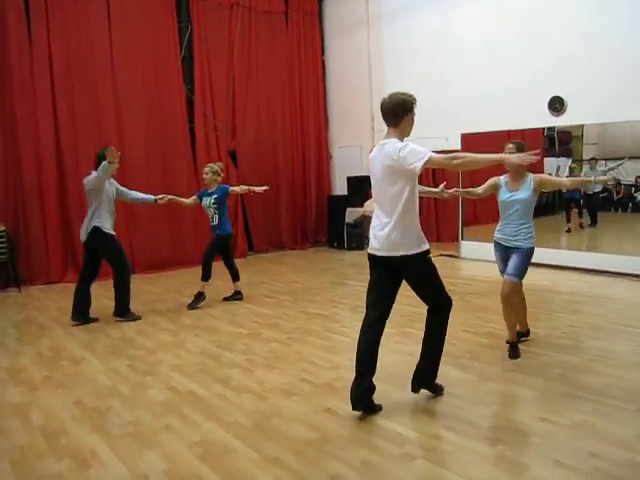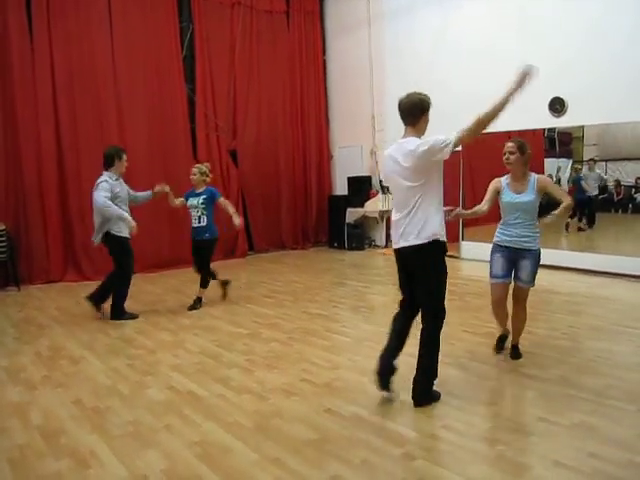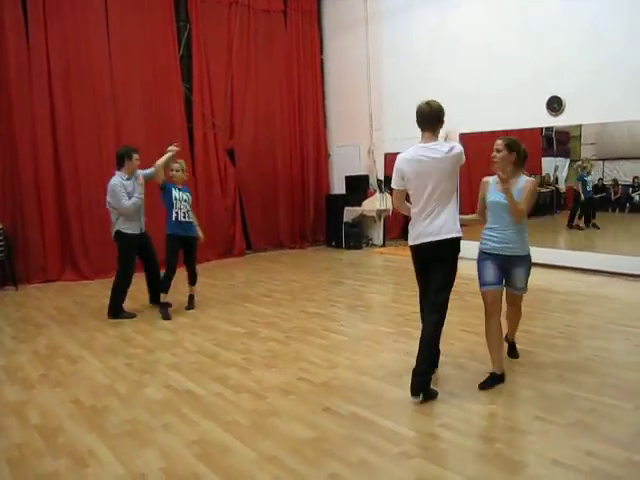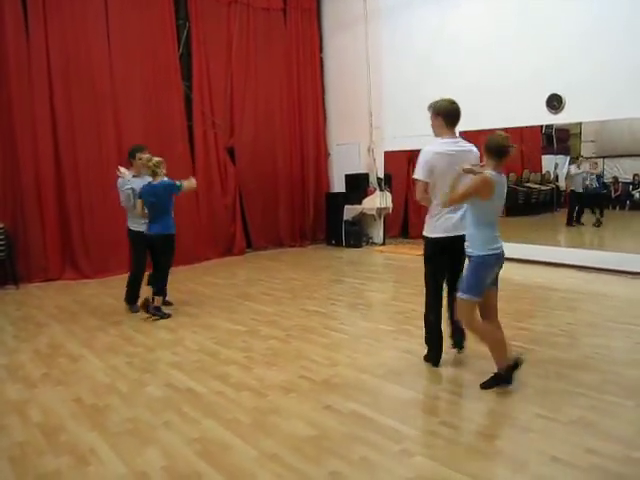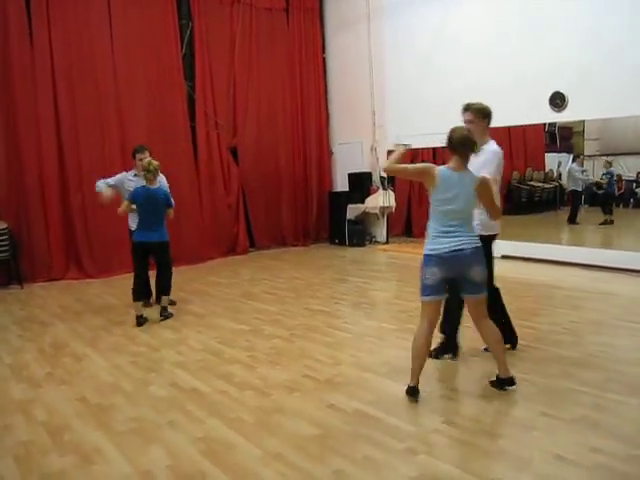
dt=0.3s
person 1, frame 1
left shoulder: (376, 154)
right shoulder: (403, 151)
right elbow: (452, 162)
right wrist: (504, 158)
left hip: (379, 250)
right hip: (408, 249)
left knee: (374, 318)
right knee: (440, 306)
left ankle: (361, 392)
right ankle: (424, 377)
person 1, frame 2
left shoulder: (389, 155)
right shoulder: (428, 148)
right elbow: (475, 127)
right wrist: (513, 89)
left hip: (401, 242)
right hip: (427, 240)
left knee: (408, 306)
right knee: (432, 314)
left ankle: (386, 363)
right ankle: (423, 389)
person 1, frame 3
left shoulder: (404, 159)
right shoulder: (454, 152)
left elbow: (398, 204)
right wrist: (446, 140)
left hip: (418, 239)
right hip: (447, 237)
left knee: (427, 301)
right knee: (437, 305)
left ankle: (428, 361)
right ankle: (421, 377)
person 1, frame 4
left shoulder: (430, 153)
right shoulder: (472, 152)
left elbow: (421, 196)
left wrist: (436, 203)
left hip: (436, 232)
right hip: (463, 231)
left knee: (433, 292)
right knee: (456, 286)
left ankle: (434, 350)
right ankle: (457, 336)
person 1, frame 5
left shoulder: (492, 152)
right shoulder: (475, 153)
left hip: (481, 227)
right hip: (481, 227)
left knee: (456, 281)
right knee: (484, 283)
left ankle: (449, 342)
right ankle: (507, 334)
person 2, frame 1
left shoulder: (535, 180)
right shoulder: (497, 182)
left elbow: (565, 182)
right elbow: (480, 191)
left wrist: (593, 180)
right wrist: (461, 192)
left hip: (522, 245)
right hip: (501, 242)
left knee: (507, 293)
right knee: (514, 291)
left ankle: (513, 340)
right ankle: (523, 329)
person 2, frame 2
left shoulder: (539, 181)
right shoulder: (498, 183)
left elbow: (567, 200)
right elbow: (483, 208)
left wrist: (556, 214)
right wrist: (463, 212)
left hip: (528, 248)
right hip: (503, 246)
left knee: (520, 299)
right knee: (497, 299)
left ankle: (515, 342)
right ankle: (503, 331)
person 2, frame 3
left shoulder: (527, 184)
right shoulder: (486, 182)
left elbow: (520, 216)
left wrist: (508, 186)
right wrist: (456, 218)
left hip: (517, 254)
right hip: (488, 252)
left knee: (514, 303)
right knee: (492, 309)
left ankle: (509, 338)
right ankle: (497, 370)
person 2, frame 4
left shoulder: (485, 178)
right shoulder: (499, 178)
left elbow: (449, 201)
left wrist: (459, 174)
right wrist: (468, 174)
left hip: (484, 256)
right hip: (487, 253)
left knee: (466, 315)
right knee: (488, 314)
left ankle: (507, 361)
right ankle: (504, 368)
person 2, frame 5
left shoulder: (433, 173)
right shoulder: (480, 181)
left elbow: (390, 167)
right elbow: (496, 215)
left wrist: (402, 149)
left hip: (436, 256)
right hip: (470, 253)
left knee: (427, 321)
right knee: (481, 317)
left ankle: (413, 384)
right ankle: (505, 374)
person 3, frame 1
left shoulder: (110, 182)
right shoulder: (93, 181)
left elbow: (129, 194)
right elbow: (99, 176)
left wrist: (154, 198)
right wrist: (108, 160)
left hip: (94, 232)
right hip: (100, 232)
left knee: (88, 273)
right knee: (122, 268)
left ankle: (79, 314)
right ankle: (122, 310)
person 3, frame 2
left shoulder: (119, 182)
right shoulder: (104, 183)
left elbow: (133, 198)
right elbow: (101, 204)
left wrist: (152, 193)
right wrist: (126, 218)
left hip: (119, 233)
right hip: (114, 234)
left knee: (122, 269)
right knee: (125, 270)
left ankle: (97, 297)
right ankle: (117, 311)
person 3, frame 3
left shoulder: (138, 175)
right shoulder: (115, 184)
left elbow: (154, 171)
right elbow: (129, 209)
left wrist: (168, 155)
right wrist: (139, 189)
left hip: (140, 230)
right hip: (125, 233)
left knee: (152, 264)
right knee: (125, 270)
left ankle: (157, 298)
right ankle: (115, 309)
person 3, frame 4
right shoulder: (123, 180)
right elbow: (128, 204)
right wrist: (127, 181)
right hip: (137, 229)
right knee: (139, 266)
right ankle: (131, 300)
person 3, frame 5
left shoulder: (159, 178)
right shoulder: (125, 178)
right elbow: (102, 183)
right wrist: (104, 189)
right hip: (136, 228)
right ankle: (146, 295)
person 4, frame 1
left shoulder: (222, 189)
right shoulder: (204, 192)
left elbow: (238, 189)
right elbow: (188, 202)
left wrist: (252, 189)
right wrist: (173, 198)
left hip: (223, 232)
right hip: (218, 232)
left knee: (206, 259)
right knee: (228, 261)
left ankle: (200, 294)
right ankle: (237, 292)
person 4, frame 2
left shoulder: (211, 192)
right shoulder: (190, 193)
left elbow: (225, 203)
right elbow: (176, 204)
left wrist: (234, 216)
right wrist: (169, 193)
left hip: (209, 235)
right hip: (196, 235)
left knee: (204, 266)
right knee: (200, 266)
left ankle: (199, 298)
right ankle: (222, 282)
person 4, frame 3
left shoulder: (187, 190)
right shoulder: (166, 186)
right elbow: (158, 174)
left wrist: (198, 228)
left hip: (189, 233)
right hip: (174, 233)
left knee: (191, 266)
right knee: (171, 267)
left ankle: (191, 296)
right ankle: (163, 303)
person 4, frame 4
left shoulder: (144, 189)
right shoulder: (167, 185)
left elbow: (139, 212)
right elbow: (191, 184)
right wrist: (189, 181)
left hip: (151, 233)
right hip: (165, 233)
left knee: (158, 268)
right knee: (162, 269)
left ankle: (149, 301)
right ankle: (156, 307)
person 4, frame 5
left shoulder: (137, 192)
right shoulder: (164, 193)
left elbow: (122, 211)
right elbow: (170, 215)
left hip: (139, 240)
right hip: (160, 240)
left knee: (140, 276)
right knee: (165, 272)
left ankle: (139, 316)
right ankle: (164, 308)
